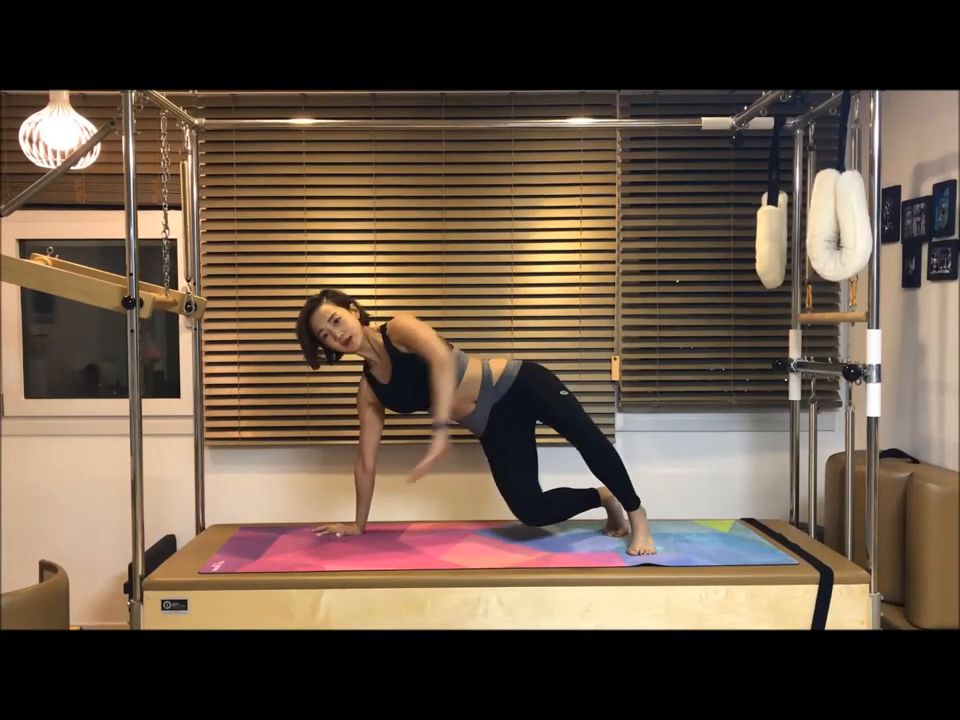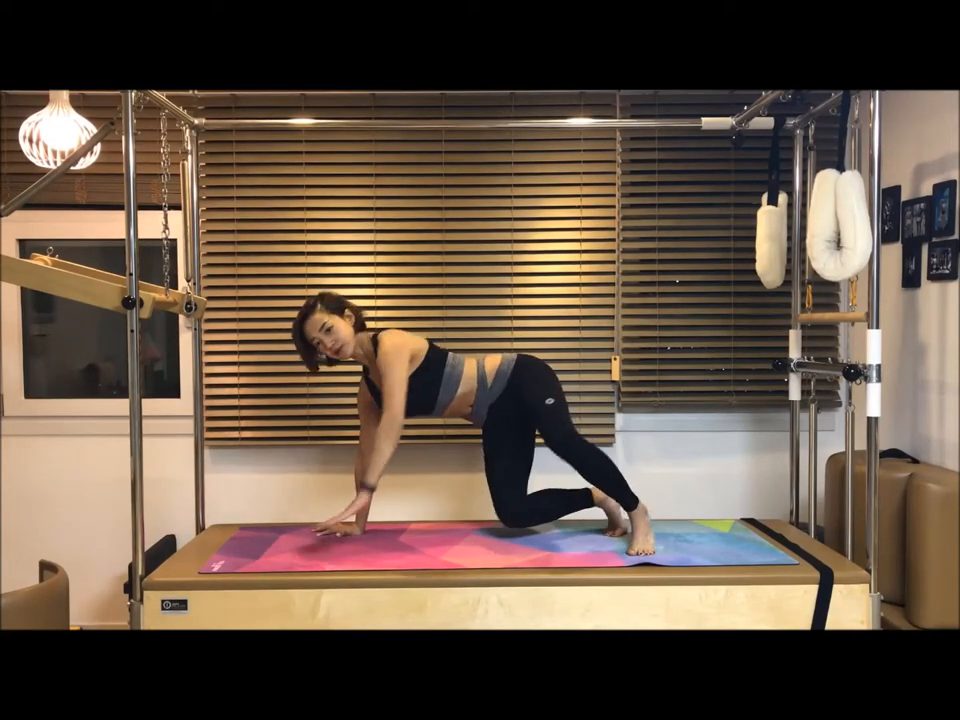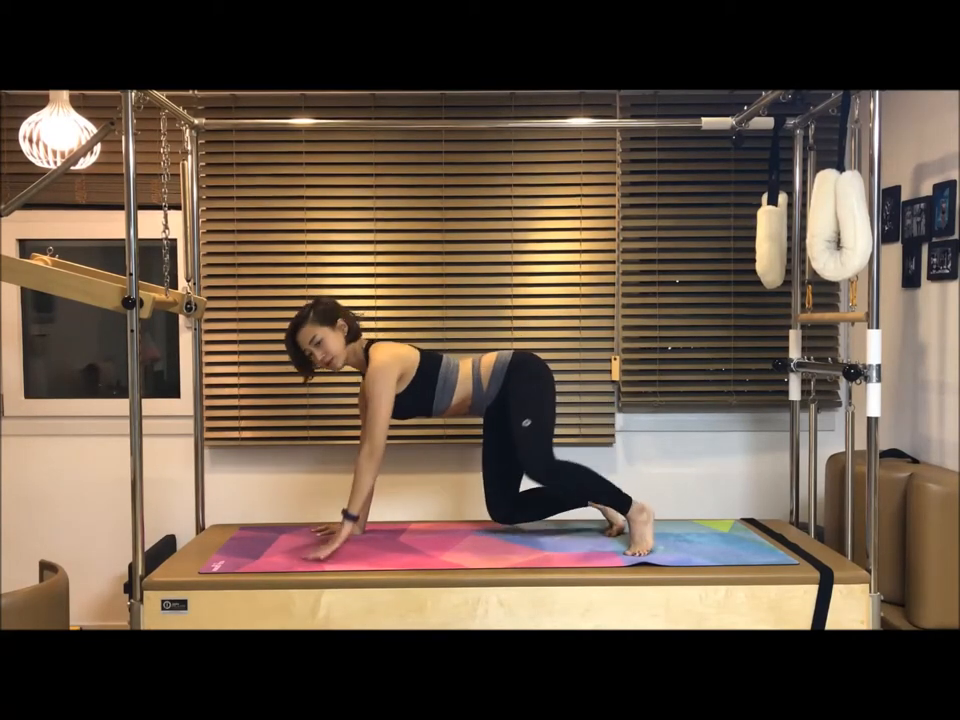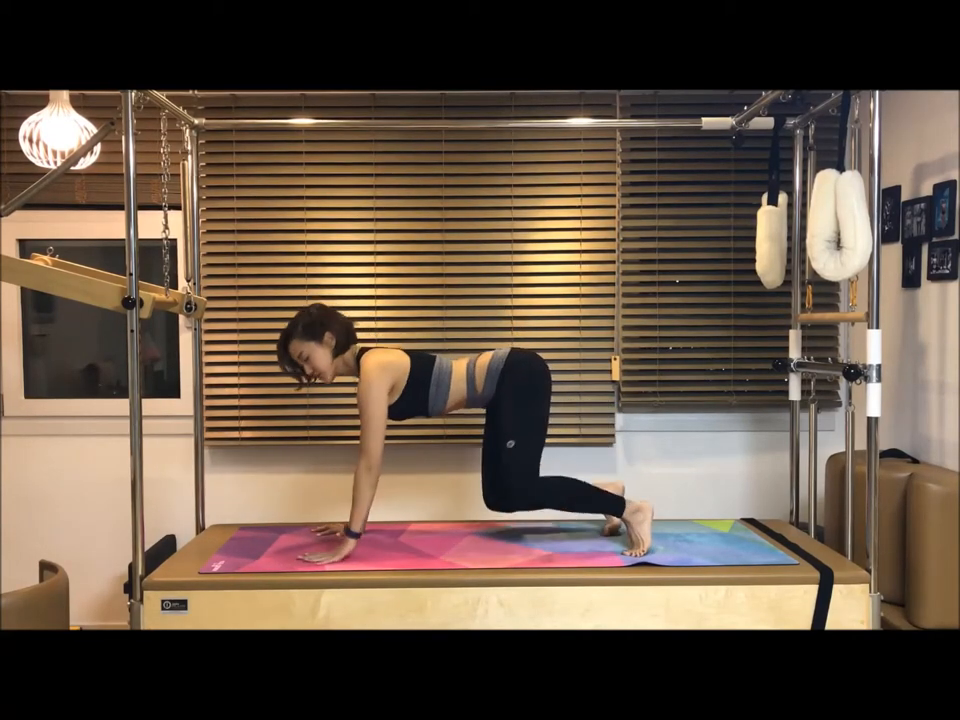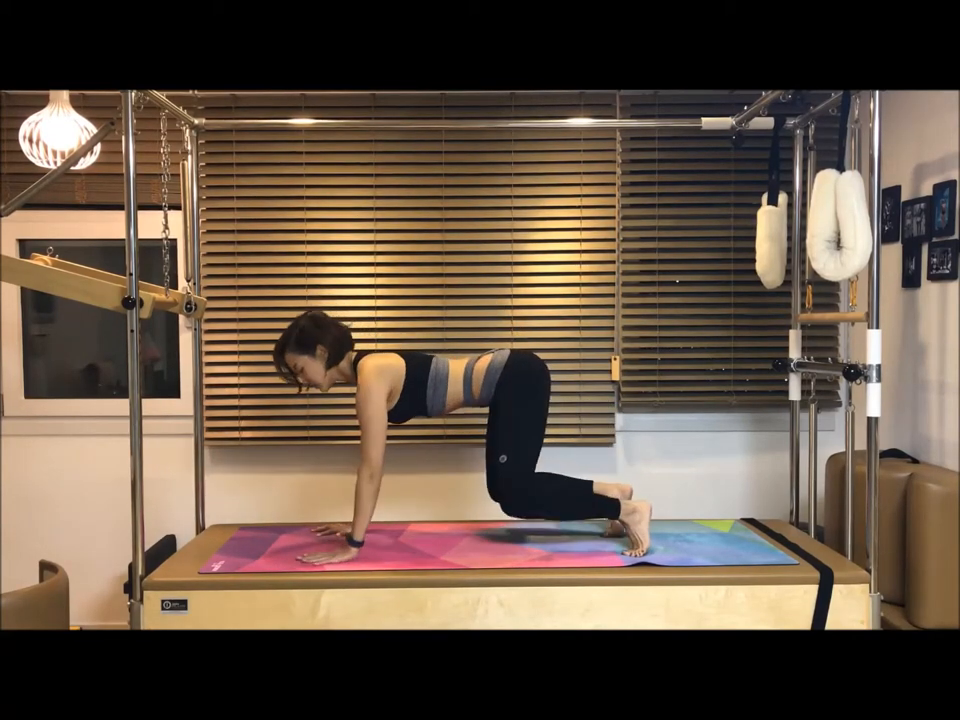
dt=0.2s
person 1, frame 1
left shoulder: (399, 329)
right shoulder: (369, 389)
left elbow: (442, 356)
right elbow: (366, 459)
left wrist: (441, 430)
right wrist: (359, 523)
left hip: (519, 382)
right hip: (495, 424)
left knee: (579, 430)
right knee: (529, 509)
left ankle: (636, 513)
right ankle: (604, 496)
person 1, frame 2
left shoulder: (391, 344)
right shoulder: (367, 387)
left elbow: (393, 423)
right elbow: (367, 453)
left wrist: (364, 492)
right wrist: (360, 522)
left hip: (520, 376)
right hip: (498, 413)
left knee: (562, 440)
right knee: (512, 511)
left ankle: (636, 512)
right ankle: (601, 497)
person 1, frame 3
left shoulder: (382, 360)
right shoulder: (369, 383)
left elbow: (373, 450)
right elbow: (367, 454)
left wrist: (349, 522)
right wrist: (358, 519)
left hip: (520, 374)
right hip: (500, 402)
left knee: (537, 463)
right knee: (502, 509)
left ankle: (634, 511)
right ankle: (601, 497)
person 1, frame 4
left shoulder: (373, 370)
right shoulder: (368, 375)
left elbow: (370, 464)
right elbow: (368, 461)
left wrist: (352, 537)
right wrist: (354, 523)
left hip: (518, 374)
right hip: (506, 382)
left knee: (521, 485)
right knee: (498, 497)
left ankle: (631, 510)
right ankle: (602, 493)
person 1, frame 5
left shoulder: (371, 377)
right shoulder: (369, 371)
left elbow: (372, 469)
right elbow: (371, 466)
left wrist: (354, 543)
right wrist: (357, 524)
left hip: (518, 376)
right hip: (507, 379)
left knee: (515, 496)
right knee: (504, 488)
left ankle: (628, 509)
right ankle: (609, 492)
